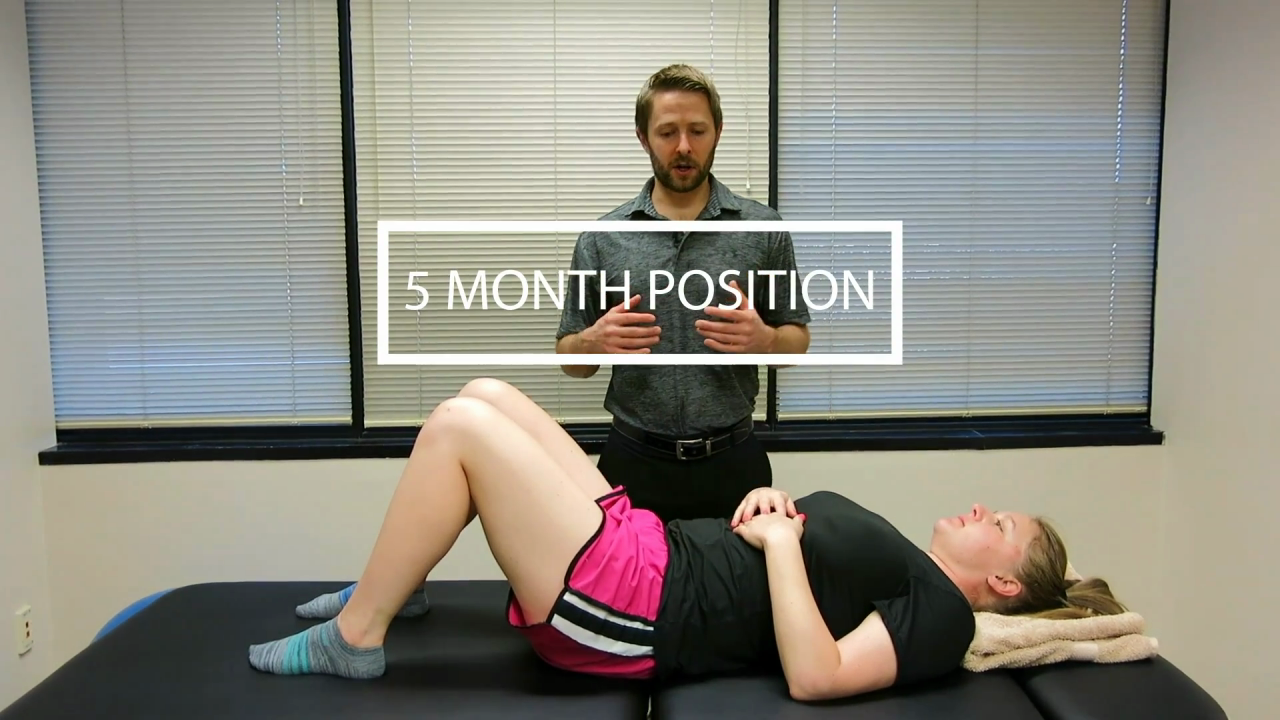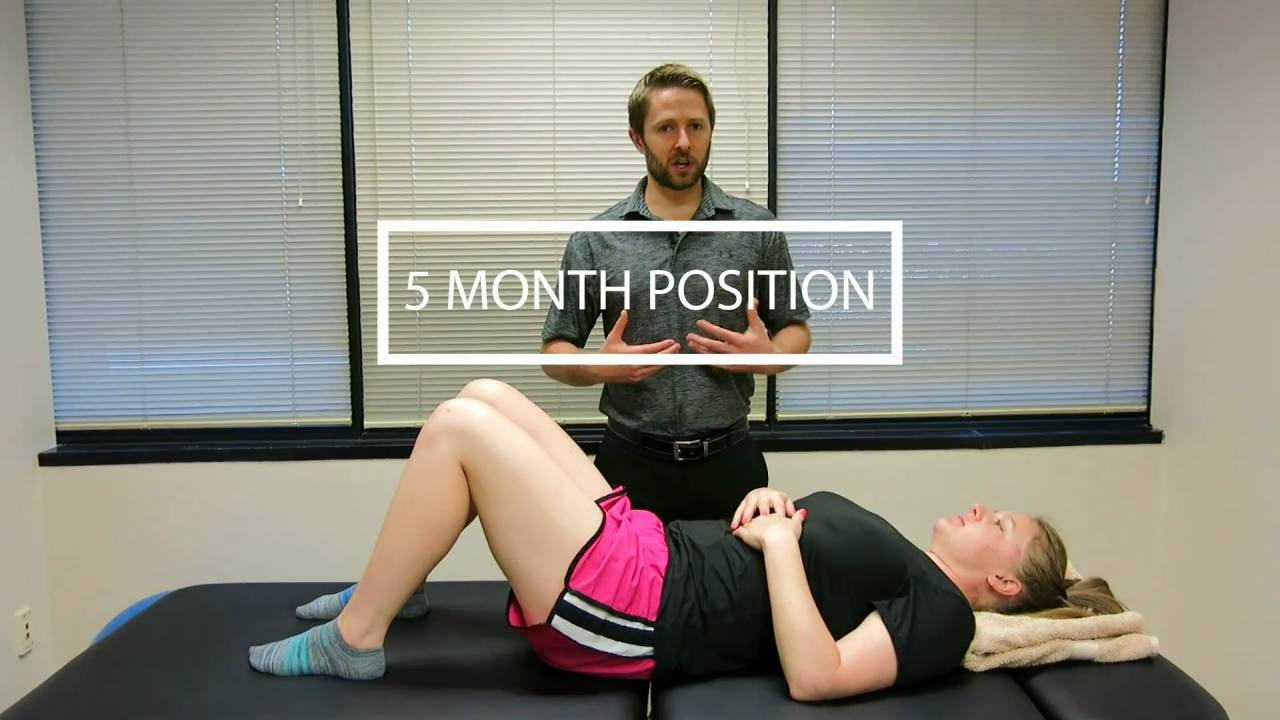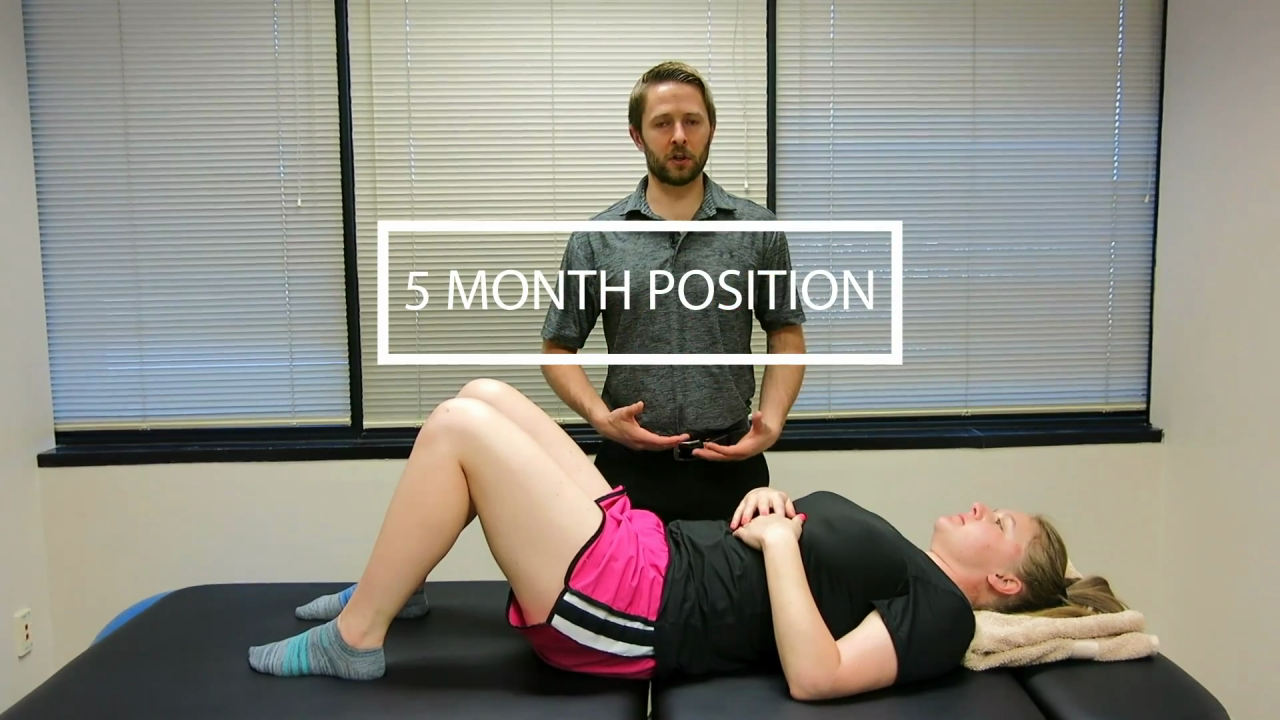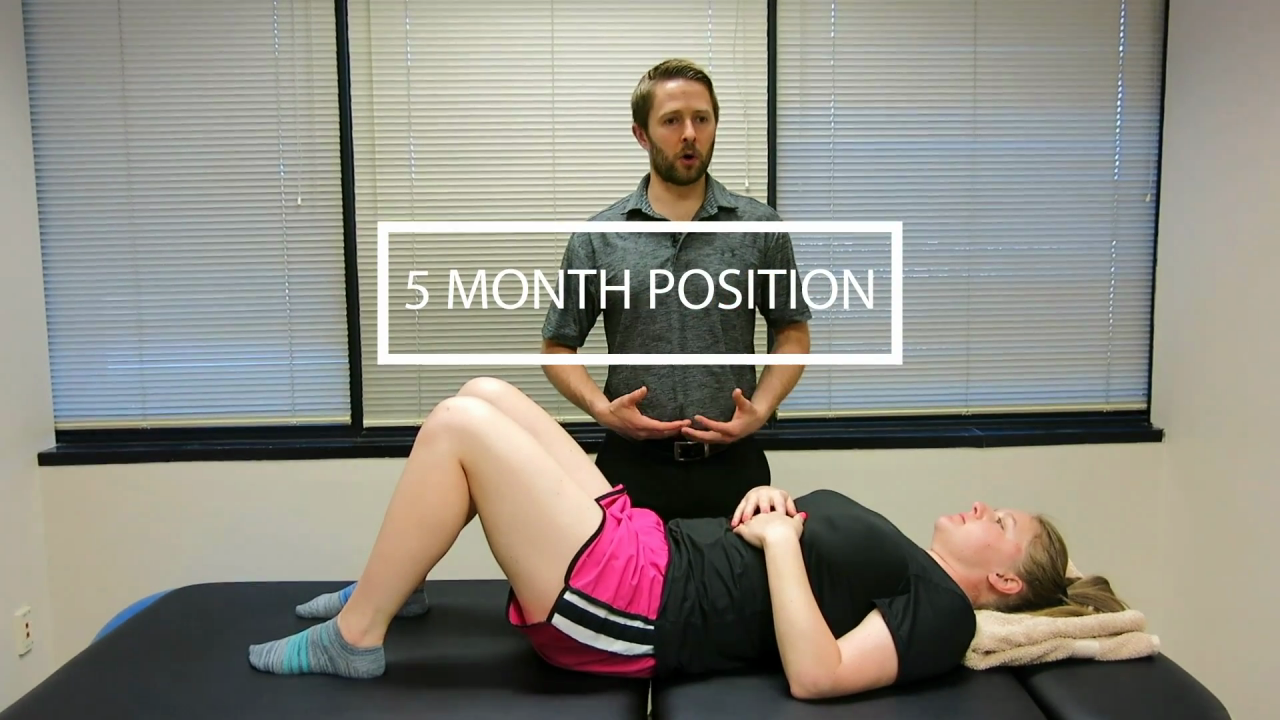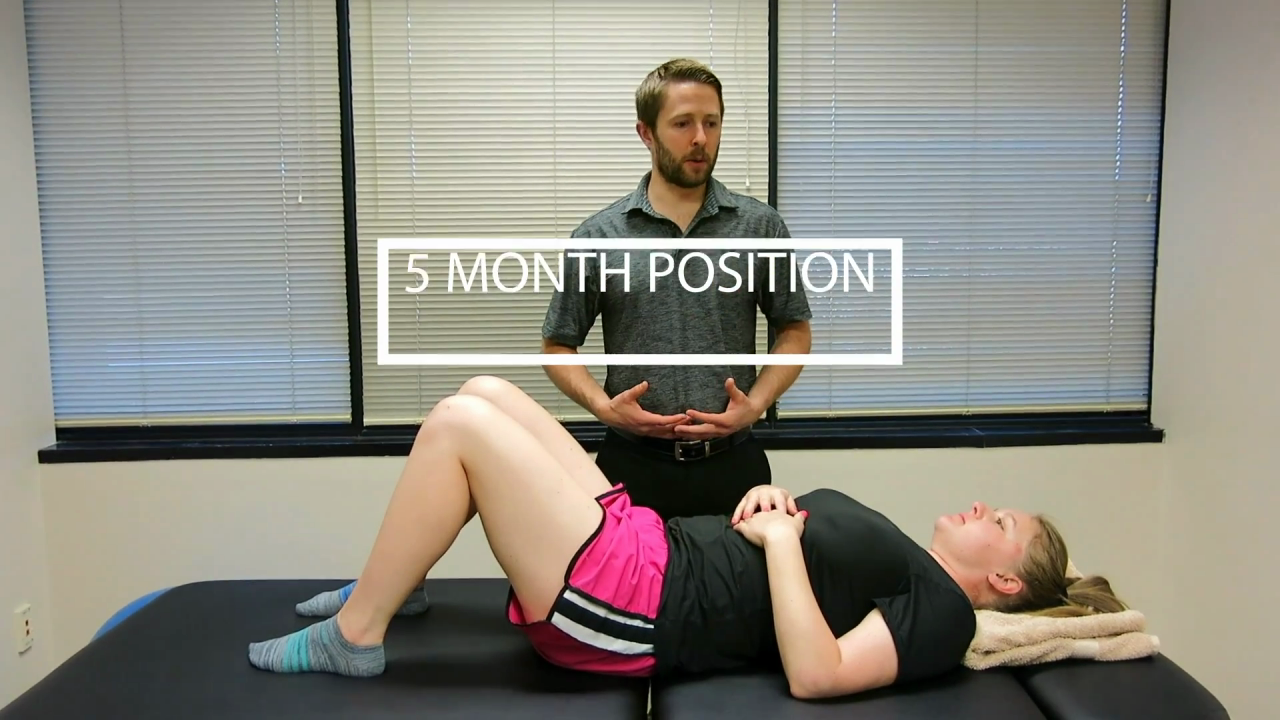
dt=0.4s
person 1, frame 1
left shoulder: (939, 615)
right shoulder: (904, 570)
left elbow: (814, 676)
left wrist: (780, 542)
right wrist: (770, 502)
left hip: (632, 611)
right hip: (648, 547)
left knee: (458, 428)
right knee: (485, 396)
left ankle: (356, 636)
right ankle: (395, 583)
person 1, frame 2
left shoulder: (940, 615)
right shoulder: (904, 569)
left elbow: (813, 676)
left wrist: (778, 541)
right wrist: (770, 502)
left hip: (632, 611)
right hip: (648, 547)
left knee: (458, 428)
right knee: (484, 397)
left ankle: (355, 638)
right ankle: (393, 584)
person 1, frame 3
left shoulder: (940, 615)
right shoulder: (904, 568)
left elbow: (815, 676)
left wrist: (778, 542)
right wrist: (769, 501)
left hip: (632, 611)
right hip: (647, 547)
left knee: (459, 428)
right knee: (484, 396)
left ankle: (356, 637)
right ankle: (396, 584)
person 1, frame 4
left shoulder: (941, 614)
right shoulder: (905, 568)
left elbow: (814, 675)
left wrist: (779, 541)
right wrist: (769, 500)
left hip: (633, 611)
right hip: (648, 545)
left knee: (458, 426)
right knee: (484, 394)
left ankle: (355, 636)
right ankle: (395, 582)
person 1, frame 5
left shoulder: (940, 613)
right shoulder: (902, 566)
left elbow: (815, 675)
left wrist: (780, 539)
right wrist: (771, 499)
left hip: (631, 610)
right hip: (645, 545)
left knee: (458, 426)
right knee: (483, 394)
left ankle: (354, 634)
right ankle: (394, 581)
person 2, frame 1
left shoulder: (763, 229)
right shoulder: (603, 238)
left elbow: (797, 340)
right elbow: (571, 360)
left wrist: (764, 337)
right wrist: (594, 341)
left hip: (732, 461)
right hip: (636, 463)
person 2, frame 2
left shoulder: (756, 229)
right shoulder: (595, 240)
left elbow: (795, 330)
right elbow: (555, 353)
left wrist: (769, 356)
right wrist: (599, 367)
left hip: (729, 462)
right hip: (633, 464)
person 2, frame 3
left shoulder: (758, 230)
right shoulder: (596, 240)
left elbow: (786, 337)
right elbow: (558, 350)
left wrist: (770, 424)
right wrist: (601, 417)
left hip: (729, 463)
right hip: (632, 465)
person 2, frame 4
left shoulder: (760, 227)
right shoulder: (597, 238)
left elbow: (791, 334)
right elbow: (557, 346)
left wrist: (762, 410)
right wrist: (602, 408)
left hip: (731, 461)
right hip: (635, 465)
person 2, frame 5
left shoulder: (761, 226)
right shoulder: (598, 236)
left elbow: (794, 331)
right elbow: (557, 346)
left wrist: (756, 404)
right wrist: (603, 405)
left hip: (732, 462)
right hip: (635, 464)
